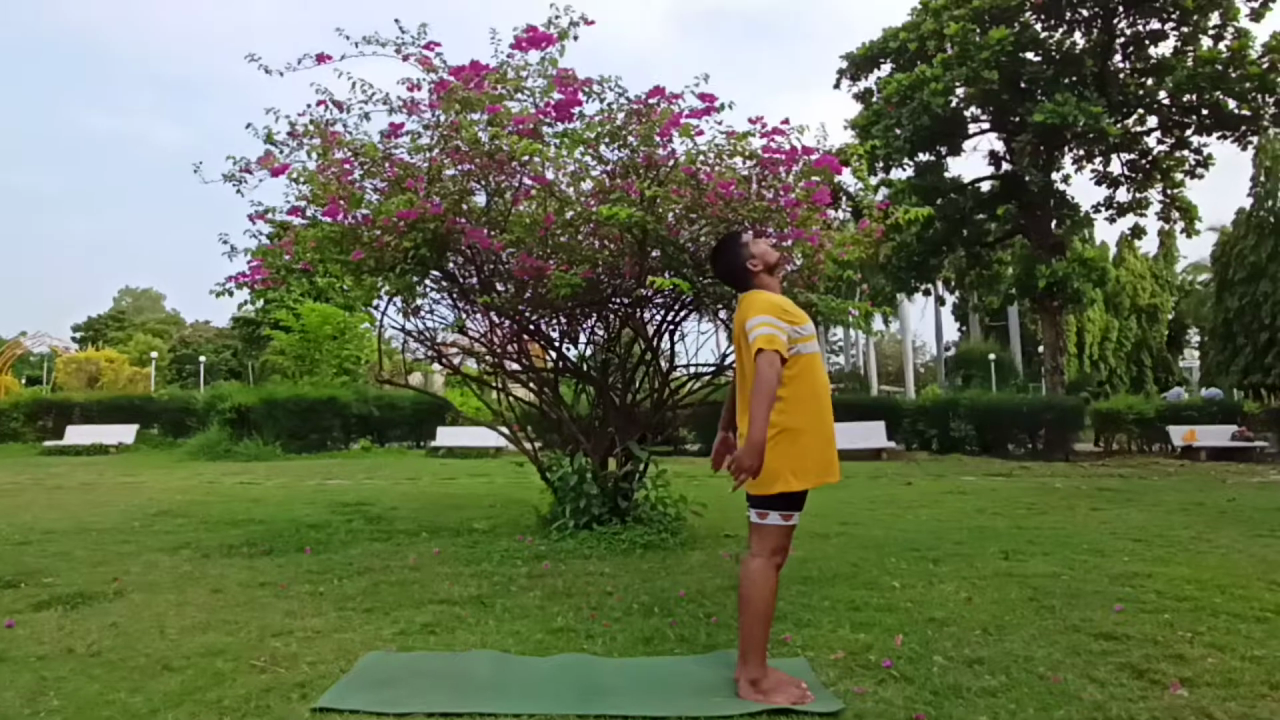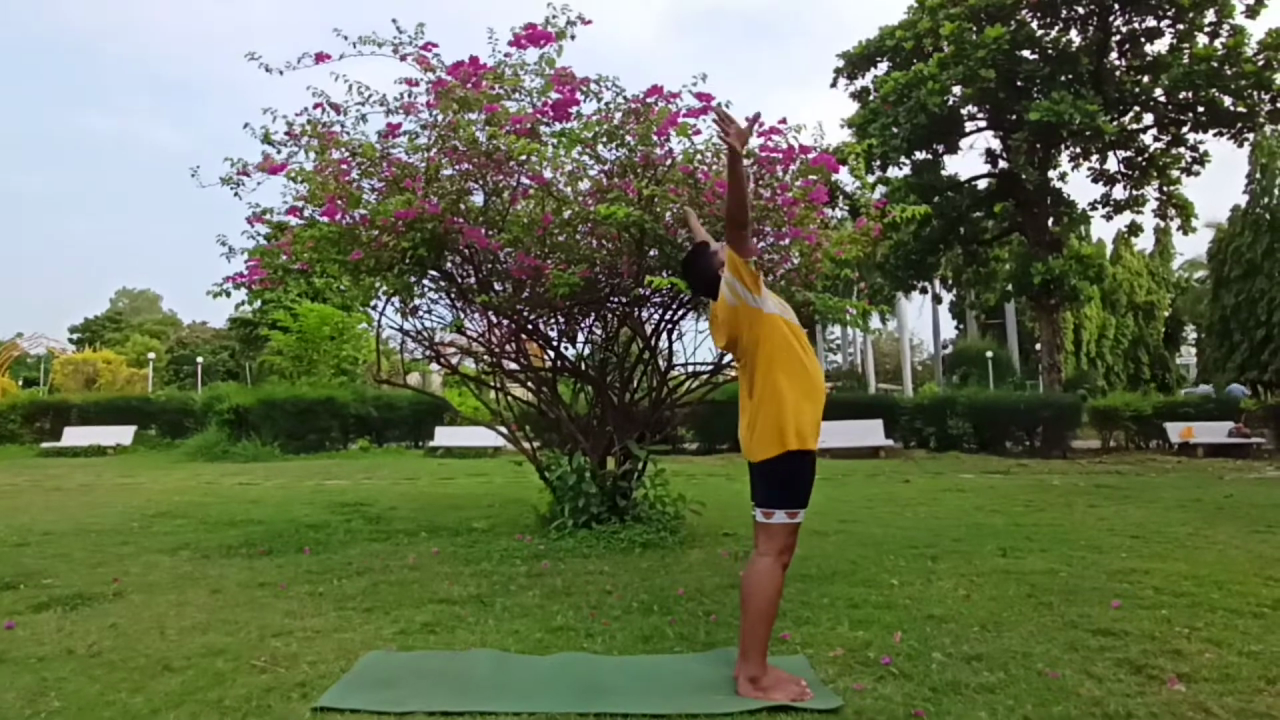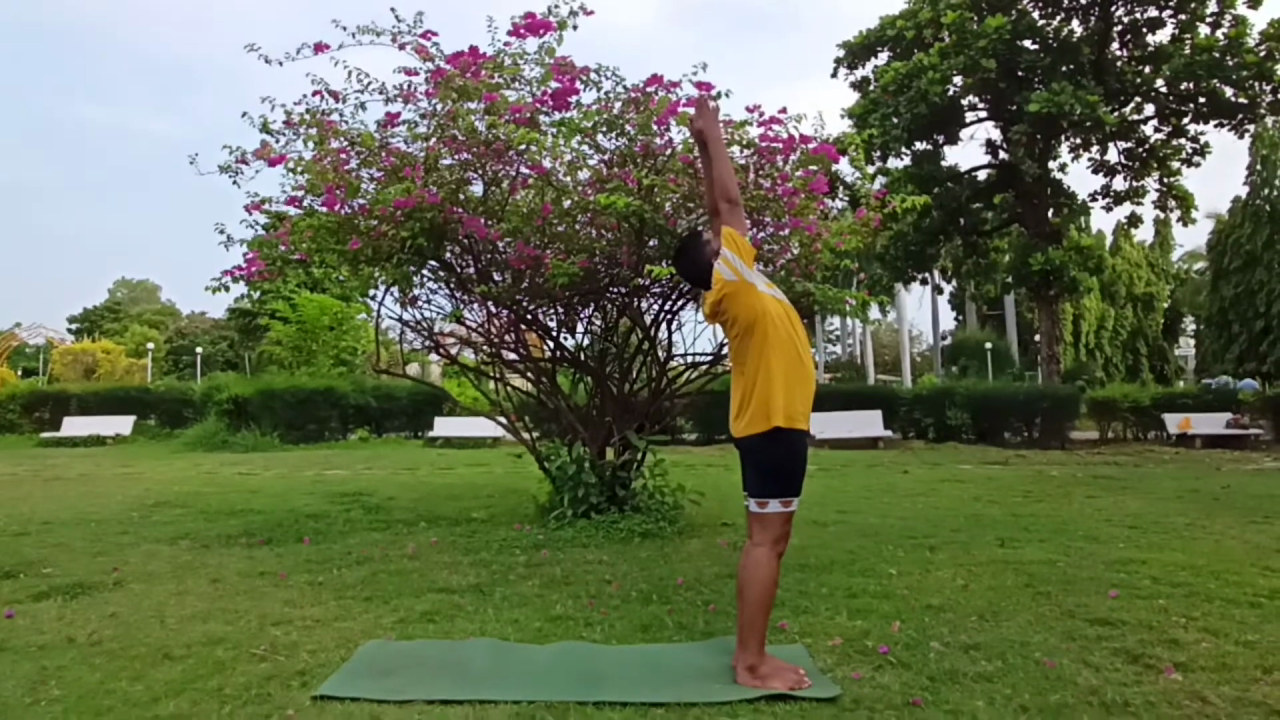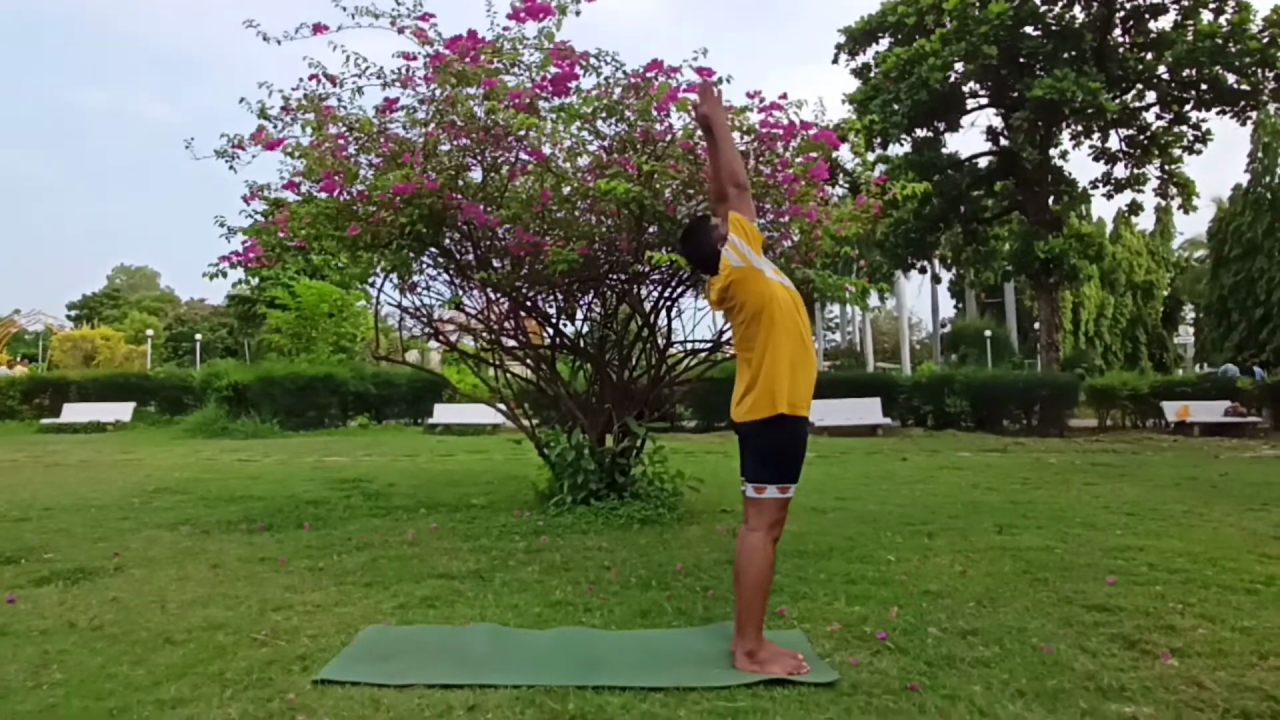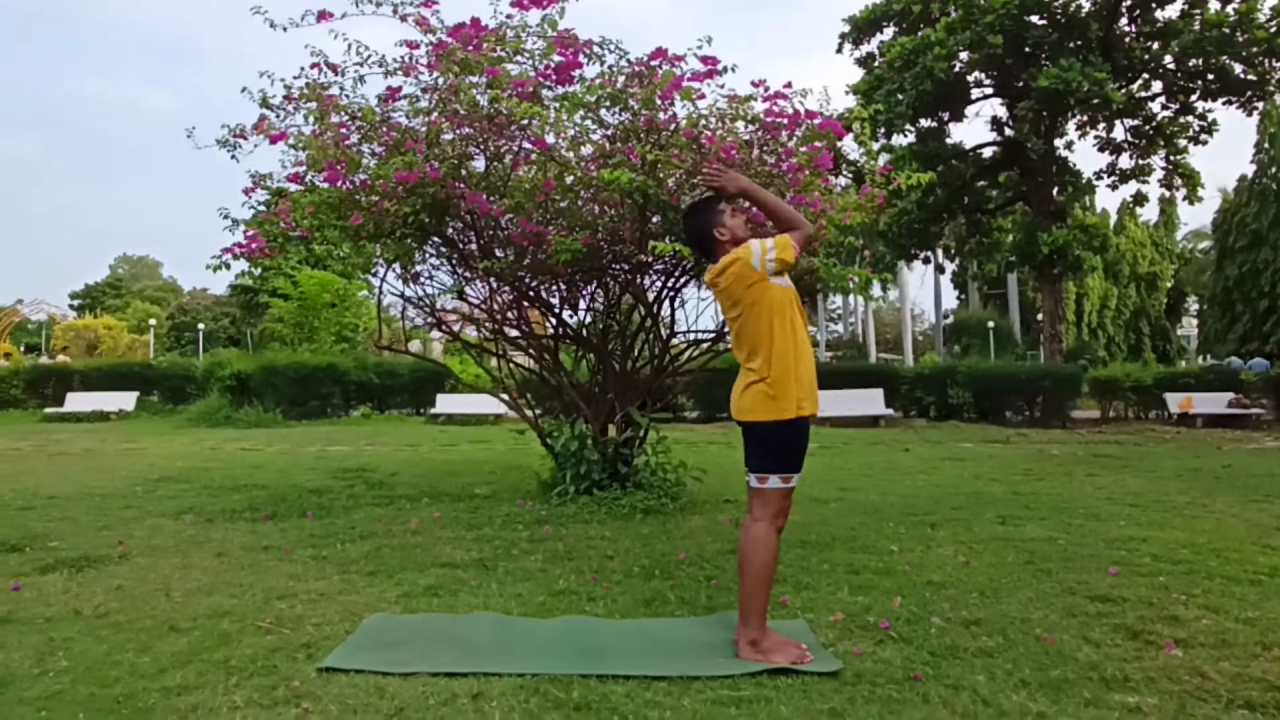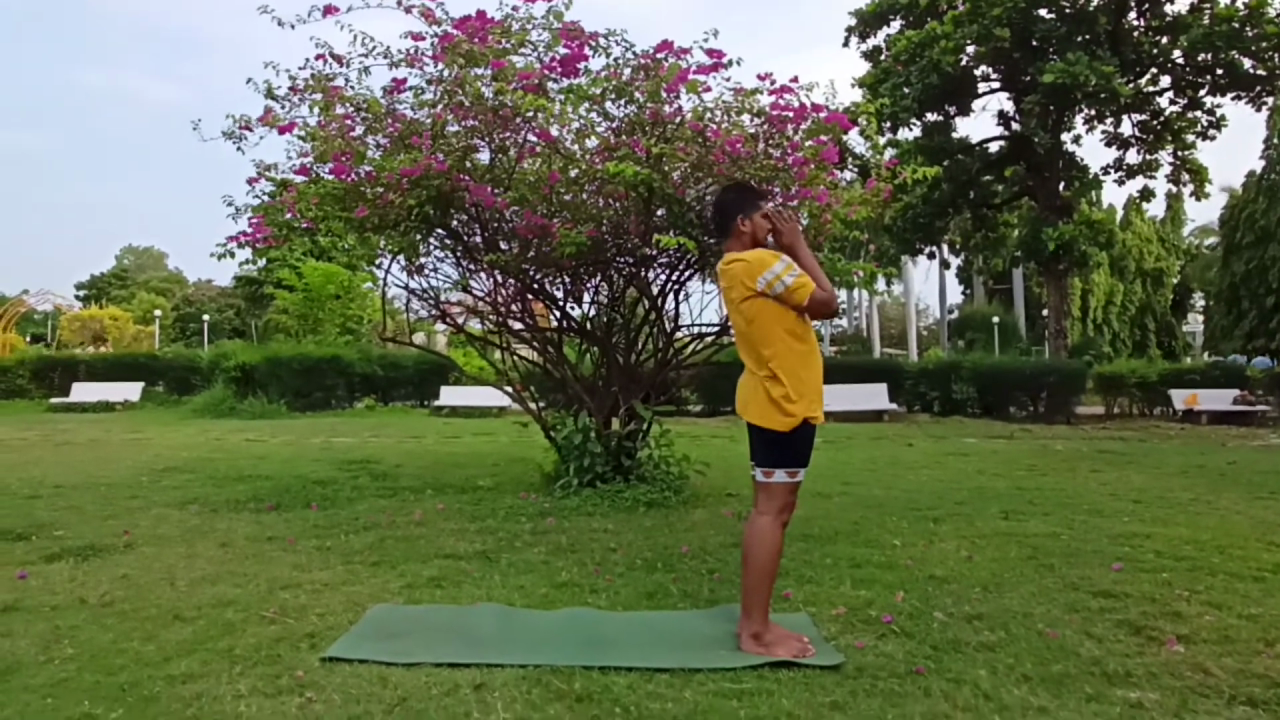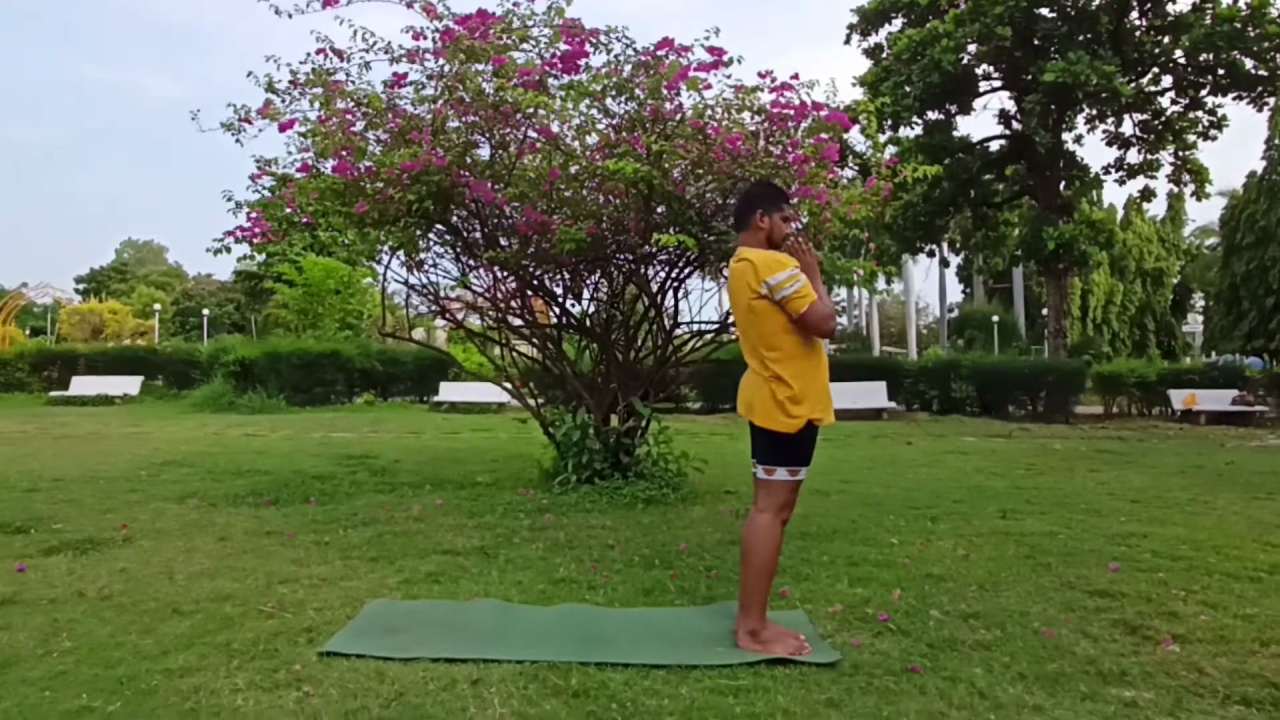
dt=0.7s
person 1, frame 1
left shoulder: (763, 306)
right shoulder: (764, 305)
left elbow: (740, 378)
right elbow: (765, 366)
left wrist: (726, 431)
right wrist: (753, 433)
left hip: (789, 451)
right hip: (781, 453)
left knee: (771, 555)
right knee: (766, 555)
left ankle: (752, 666)
right ankle: (753, 678)
person 1, frame 2
left shoulder: (731, 307)
right shoulder: (739, 296)
left elbow: (717, 244)
right elbow: (736, 234)
left wrist: (696, 233)
right wrist: (736, 159)
left hip: (780, 433)
right hip: (783, 434)
left knee: (773, 550)
right knee: (772, 552)
left ankle: (753, 659)
right ankle: (754, 675)
person 1, frame 3
left shoulder: (736, 286)
right shoulder: (730, 279)
left elbow: (723, 208)
right elbow: (728, 203)
left wrist: (710, 142)
right wrist: (711, 139)
left hip: (774, 420)
right hip: (771, 422)
left knee: (768, 540)
right knee: (766, 540)
left ankle: (751, 654)
right ankle: (751, 664)
person 1, frame 4
left shoulder: (738, 275)
right shoulder: (739, 267)
left elbow: (724, 194)
right elbow: (736, 188)
left wrist: (713, 131)
right wrist: (717, 125)
left hip: (771, 408)
right hip: (773, 411)
left knee: (764, 525)
right knee: (762, 526)
left ankle: (750, 641)
right ankle: (749, 650)
person 1, frame 5
left shoulder: (731, 269)
right shoulder: (748, 259)
left elbow: (789, 234)
right elbow: (805, 231)
left wrist: (746, 197)
right wrist: (750, 190)
left hip: (768, 399)
right hip: (777, 402)
left knee: (768, 516)
right knee: (767, 517)
left ankle: (753, 629)
right ankle: (753, 638)
person 1, frame 6
left shoulder: (735, 268)
right shoulder: (762, 263)
left elbow: (800, 301)
right elbow: (827, 304)
left wrist: (789, 251)
right wrist: (798, 248)
left hip: (772, 397)
right hip: (784, 402)
left knee: (772, 511)
right knee: (772, 511)
left ankle: (755, 622)
right ankle: (756, 631)
person 1, frame 7
left shoulder: (743, 265)
right shoulder: (773, 264)
right elbow: (824, 323)
left wrist: (800, 271)
right wrist: (812, 272)
left hip: (773, 397)
right hip: (786, 401)
left knee: (770, 508)
right knee: (772, 509)
left ankle: (752, 619)
right ankle: (753, 628)
